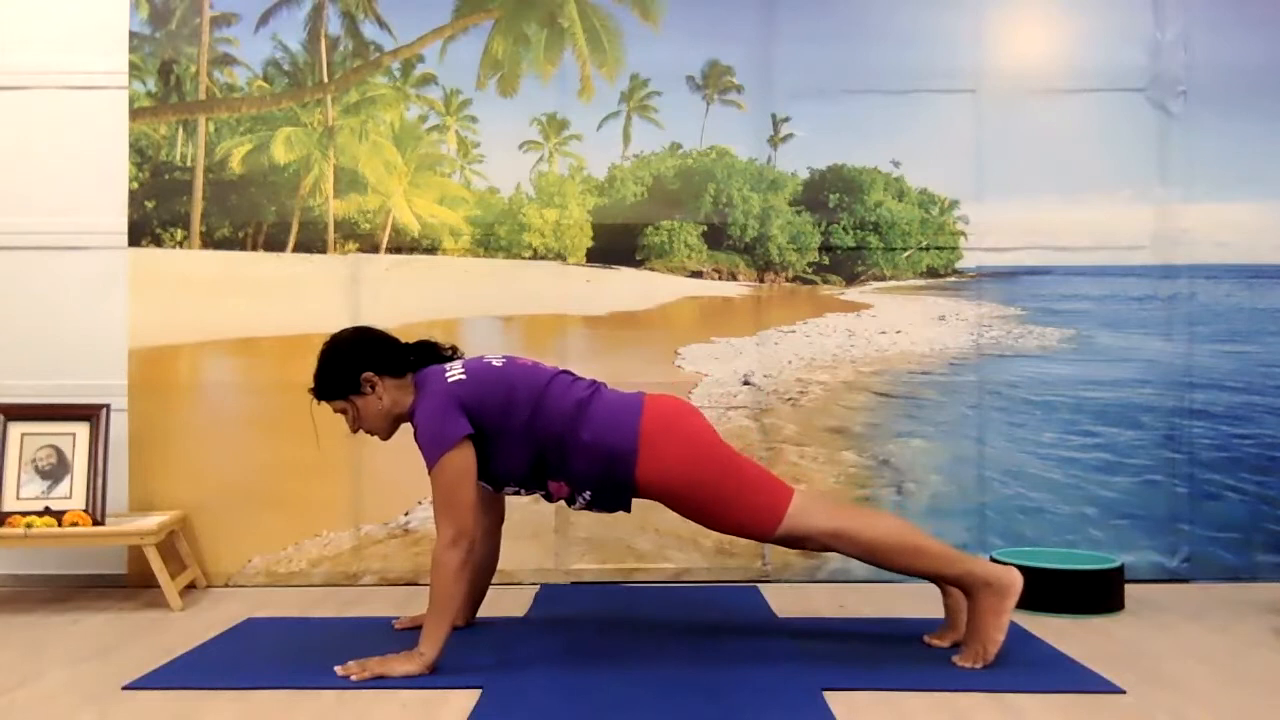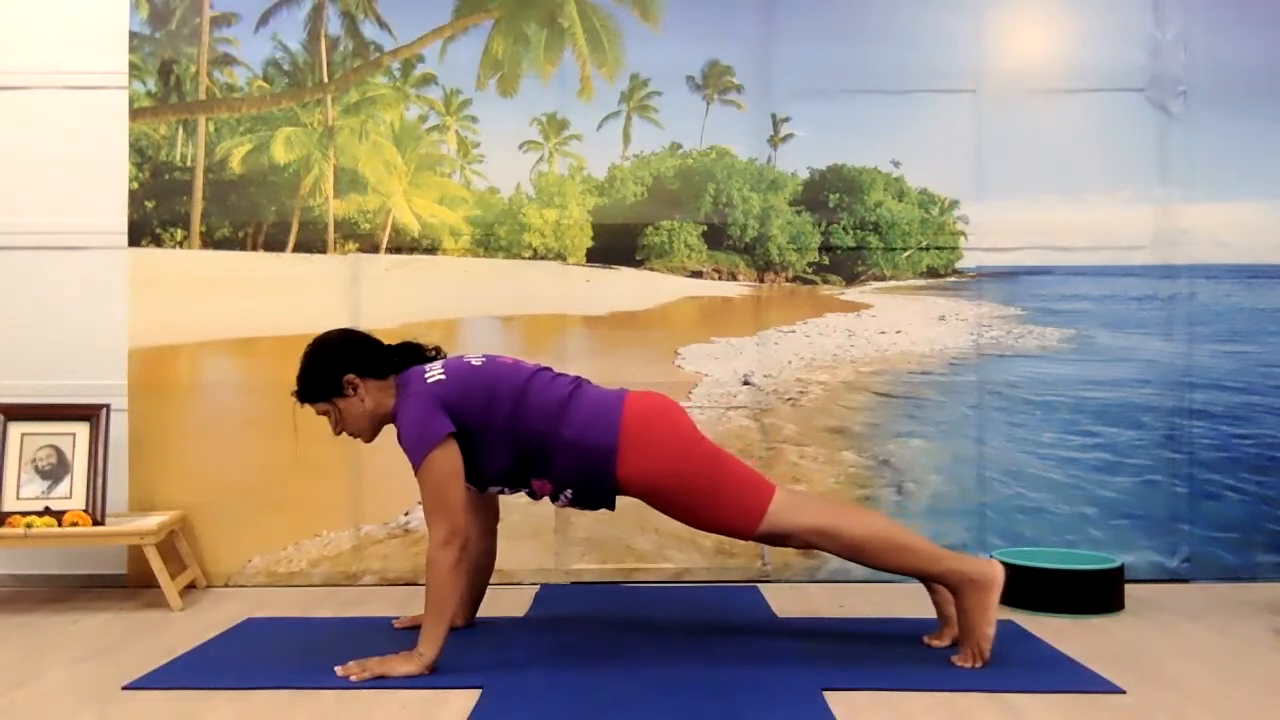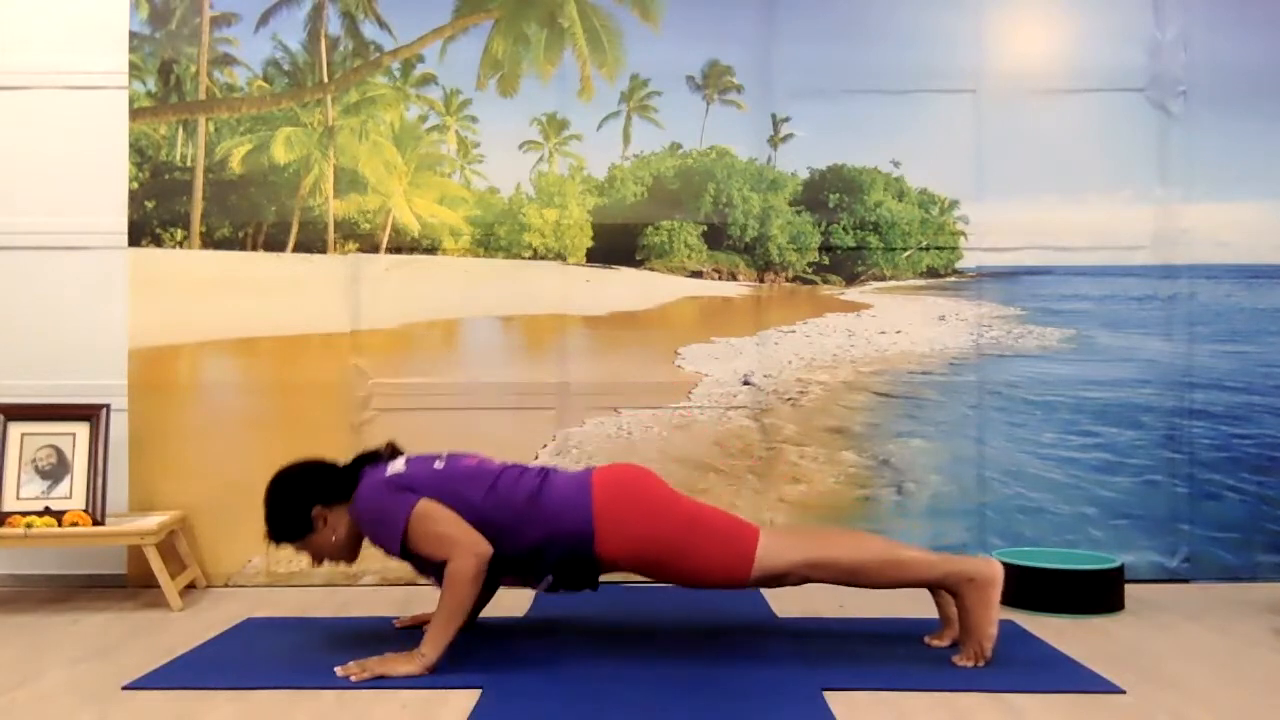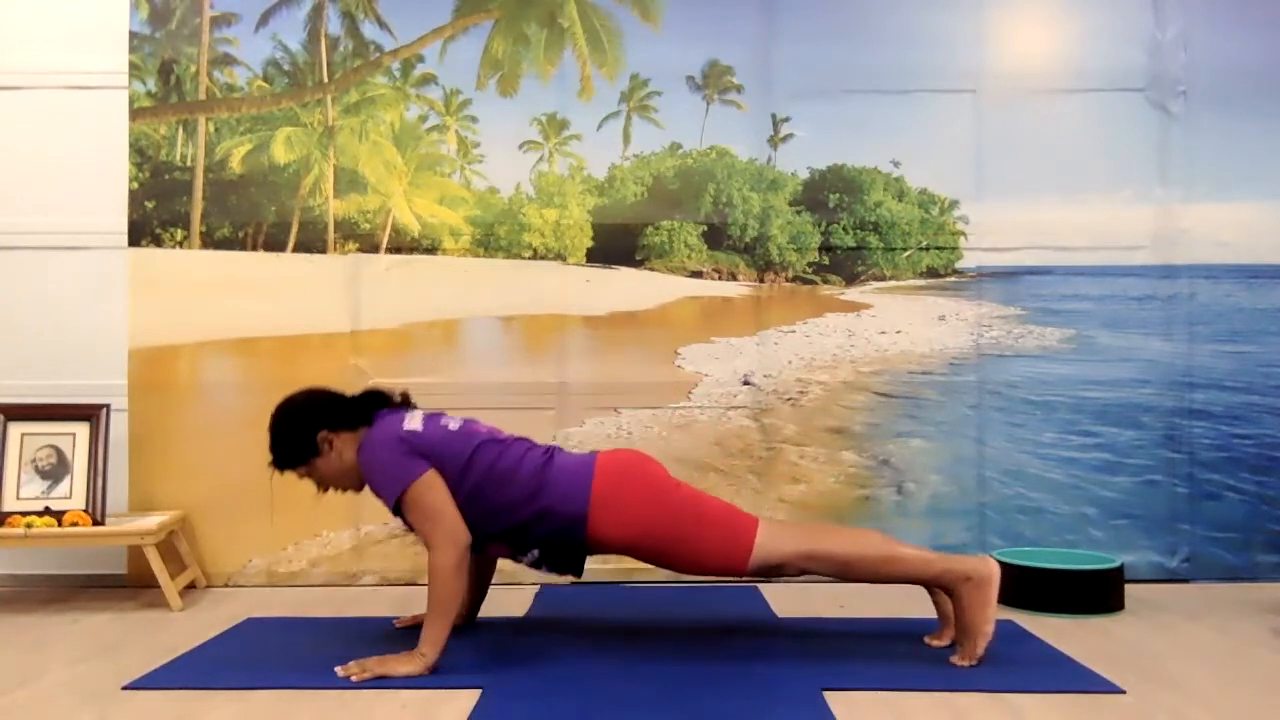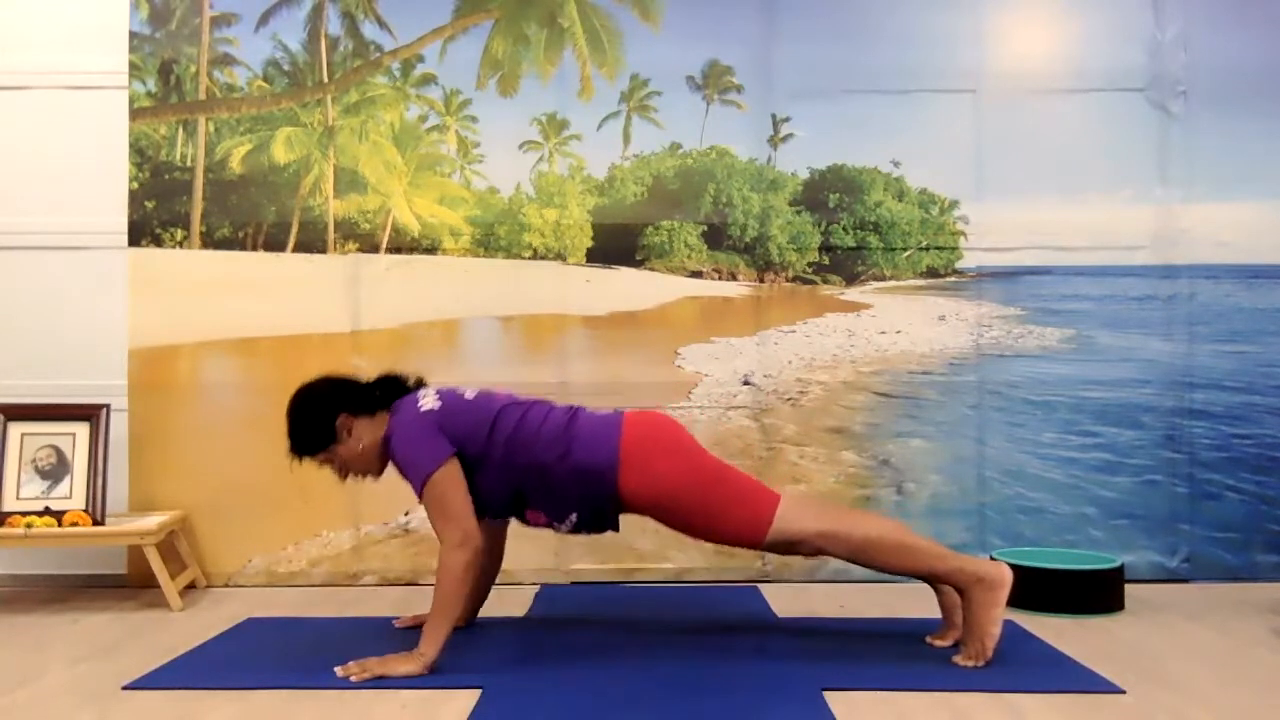
dt=0.7s
person 1, frame 1
left shoulder: (432, 405)
right shoulder: (456, 388)
left elbow: (456, 538)
right elbow: (488, 519)
left wrist: (423, 653)
right wrist: (461, 613)
left hip: (656, 449)
right hip: (652, 436)
left knee: (810, 525)
right knee: (804, 522)
left ankle: (984, 579)
right ankle: (950, 577)
person 1, frame 2
left shoulder: (416, 404)
right shoulder: (440, 390)
left elbow: (450, 537)
right elbow: (482, 519)
left wrist: (423, 654)
right wrist: (460, 613)
left hip: (637, 445)
right hip: (636, 430)
left knee: (795, 522)
right knee: (787, 521)
left ankle: (965, 575)
right ankle: (941, 575)
person 1, frame 3
left shoulder: (373, 505)
right shoulder: (396, 480)
left elbow: (473, 552)
left wrist: (426, 652)
right wrist: (456, 612)
left hip: (614, 517)
right hip: (609, 500)
left knee: (789, 557)
right knee: (779, 556)
left ankle: (964, 573)
right ankle: (943, 577)
person 1, frame 4
left shoulder: (381, 450)
right shoulder: (410, 432)
left elbow: (453, 542)
right elbow: (485, 521)
left wrist: (424, 654)
right wrist: (461, 613)
left hip: (613, 505)
right hip: (611, 485)
left knee: (785, 550)
right knee: (778, 551)
left ankle: (961, 572)
right ankle: (942, 570)
person 1, frame 5
left shoulder: (407, 431)
right shoulder: (422, 416)
left elbow: (468, 541)
right elbow: (489, 524)
left wrist: (426, 648)
right wrist: (459, 610)
left hip: (640, 460)
right hip: (632, 451)
left knee: (804, 530)
right knee: (794, 530)
left ankle: (973, 573)
right ankle: (945, 578)
